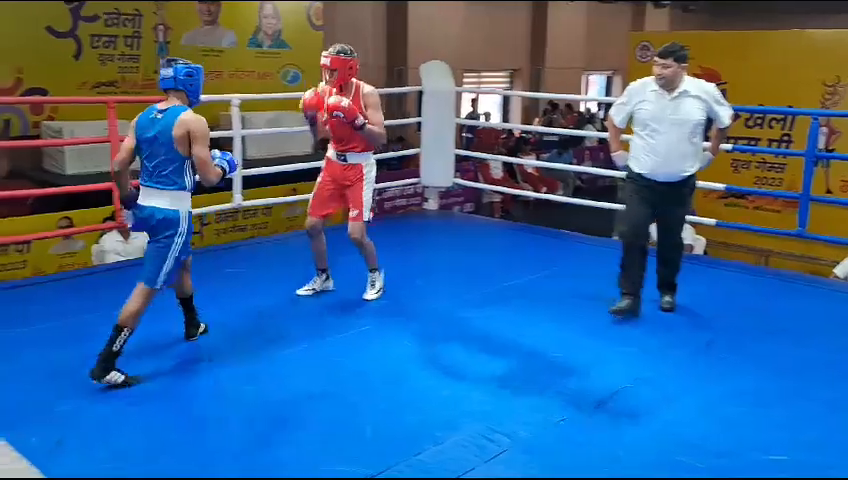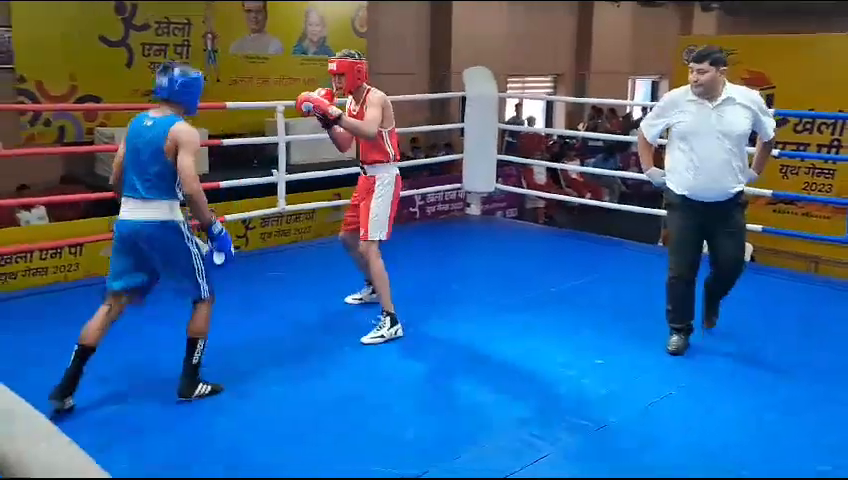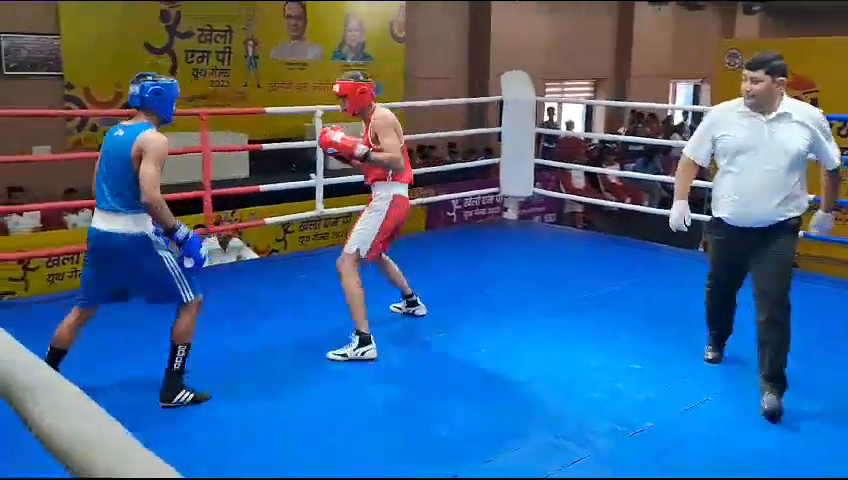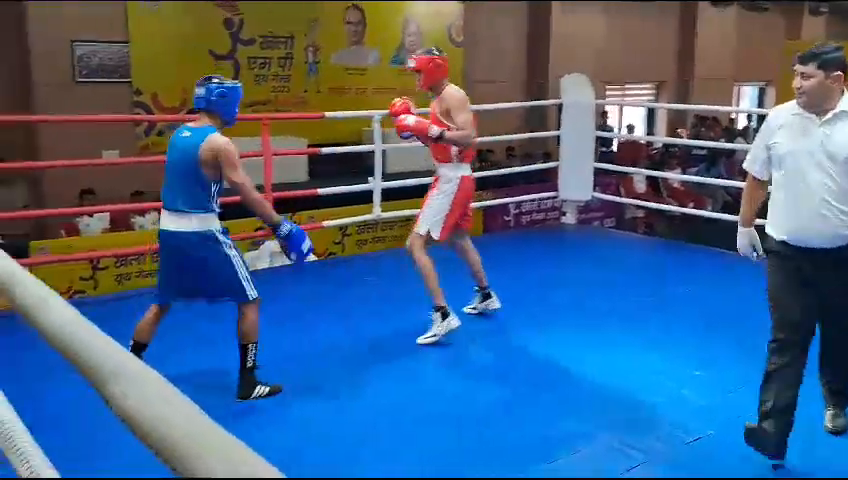
dt=0.4s
person 1, frame 1
left shoulder: (705, 92)
right shoulder: (638, 90)
left elbow: (725, 121)
right elbow: (614, 120)
left wrist: (710, 153)
right wrist: (616, 152)
left hip: (679, 183)
right hip: (640, 179)
left knee: (671, 241)
right knee: (632, 236)
left ankle: (667, 290)
right ankle: (630, 295)
person 1, frame 2
left shoulder: (749, 101)
right shoulder: (674, 100)
left elbow: (768, 136)
right elbow: (645, 134)
left wrist: (754, 171)
right wrist: (650, 170)
left hip: (728, 202)
right hip: (683, 201)
left knee: (730, 264)
right knee: (681, 269)
left ankle: (712, 299)
right ankle: (679, 330)
person 1, frame 3
left shoulder: (809, 118)
right shoulder: (722, 114)
left elbow: (832, 167)
right elbow: (691, 159)
left wrist: (827, 212)
right wrist: (680, 201)
left hip: (778, 231)
right hip: (727, 226)
left knee: (773, 306)
right knee: (719, 291)
left ankle: (772, 384)
right ankle: (716, 339)
person 1, frame 4
right shoulder: (779, 119)
right elbow: (756, 177)
right wrist: (745, 226)
right hip: (786, 250)
right knee: (786, 339)
right ankle: (772, 430)
person 2, frame 1
left shoulder: (142, 119)
right shoulder: (193, 121)
left elbow: (119, 167)
right elbow: (208, 176)
left wrist: (129, 202)
right wrist: (225, 164)
left hip: (146, 206)
right hip: (173, 211)
left knee: (181, 262)
right knee: (148, 287)
left ankle: (192, 325)
right ankle: (105, 364)
person 2, frame 2
left shoulder: (136, 125)
right shoulder: (184, 132)
left elbow: (116, 180)
right elbow: (191, 189)
right wrist: (215, 228)
left hip: (129, 221)
right hip: (164, 224)
left knee: (113, 304)
right knee: (203, 298)
left ankle: (66, 387)
right ankle: (190, 381)
person 2, frame 3
left shoulder: (113, 133)
right shoulder: (153, 140)
left elbow: (100, 184)
right elbow: (150, 198)
right wrist: (181, 233)
left hip: (101, 232)
right hip: (134, 235)
left knee: (83, 309)
right knee: (190, 302)
right ankle: (172, 387)
person 2, frame 4
left shoulder: (178, 135)
right shoulder: (218, 144)
right elbow: (249, 195)
right wrist: (284, 229)
left hip: (169, 231)
right hip: (201, 233)
left knee: (160, 305)
right knee: (249, 301)
right ankle: (248, 382)
person 3, frame 1
left shoulder: (367, 93)
right shoulder: (323, 90)
left elbow: (380, 139)
right elbow: (321, 134)
left wrist: (356, 120)
right wrist: (312, 117)
left hip: (360, 166)
right hip: (333, 164)
left knee: (356, 233)
right knee: (312, 225)
left ankle: (375, 273)
right ankle: (322, 277)
person 3, frame 2
left shoulder: (376, 98)
right shoulder: (351, 101)
left elbow: (369, 133)
right elbow: (344, 145)
left wrist: (333, 113)
right wrist: (326, 119)
left hip: (383, 180)
right hip: (368, 177)
left knee: (368, 249)
right knee: (348, 238)
left ankle: (390, 321)
right ankle: (372, 288)
person 3, frame 3
left shoulder: (382, 118)
right shoulder: (367, 121)
left elbow: (396, 163)
left wrist: (357, 150)
right wrist: (343, 152)
left hip: (387, 199)
right hip: (388, 198)
left knee: (346, 264)
right knee: (375, 254)
left ankle: (363, 341)
right ankle: (412, 302)
person 3, frame 4
left shoulder: (453, 95)
right shoulder: (439, 99)
left elbow: (468, 138)
left wrist: (429, 130)
right wrist: (416, 126)
left hip: (452, 179)
right hip: (455, 177)
left knee: (415, 244)
right knee: (459, 238)
left ankle: (443, 315)
right ankle: (486, 296)
